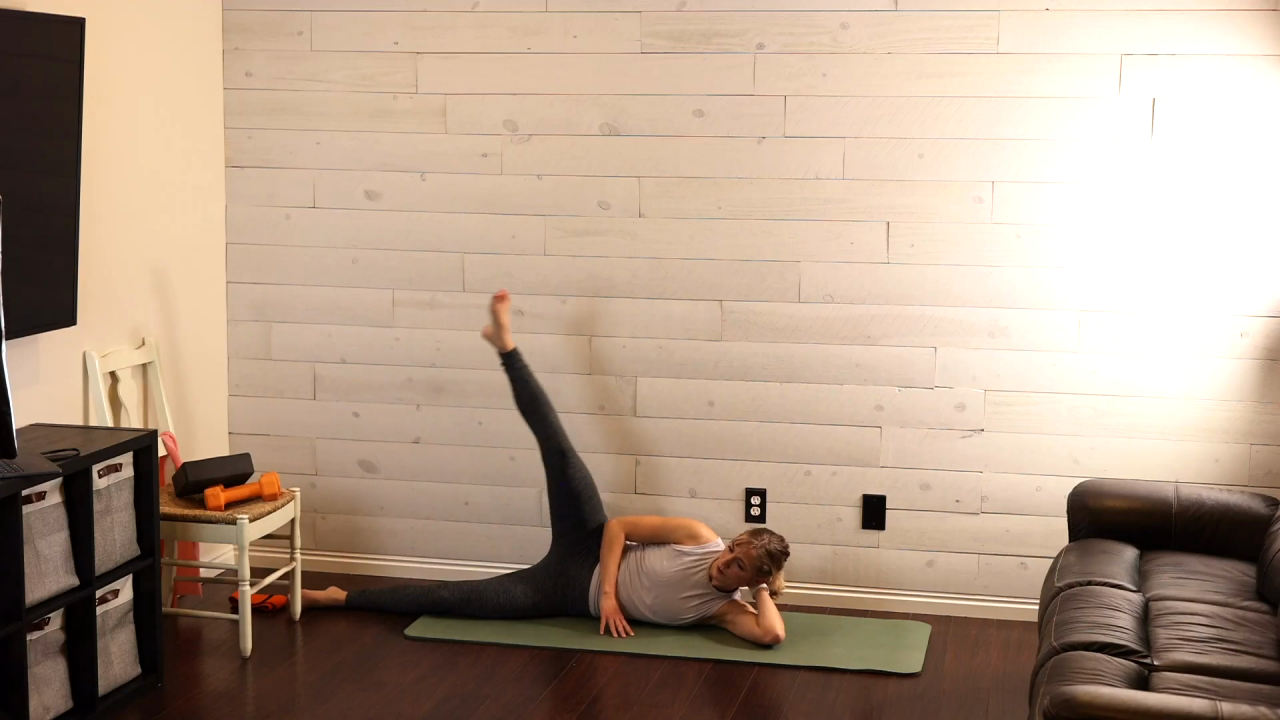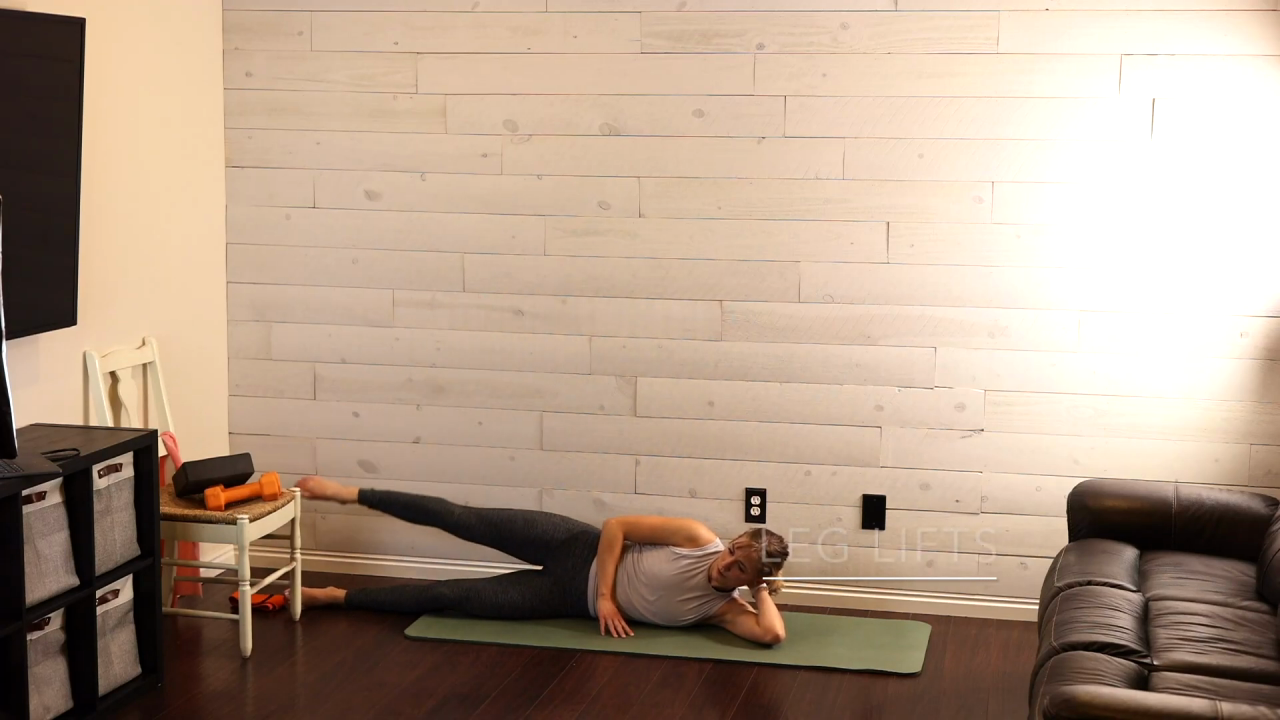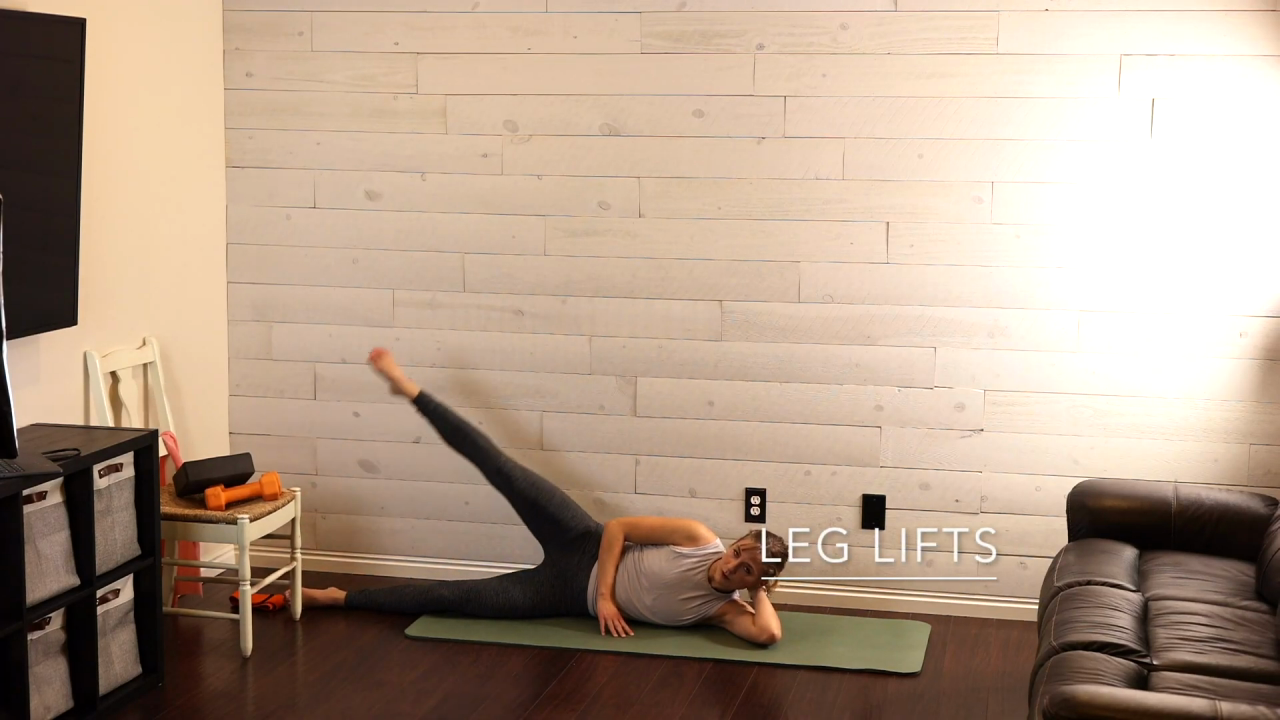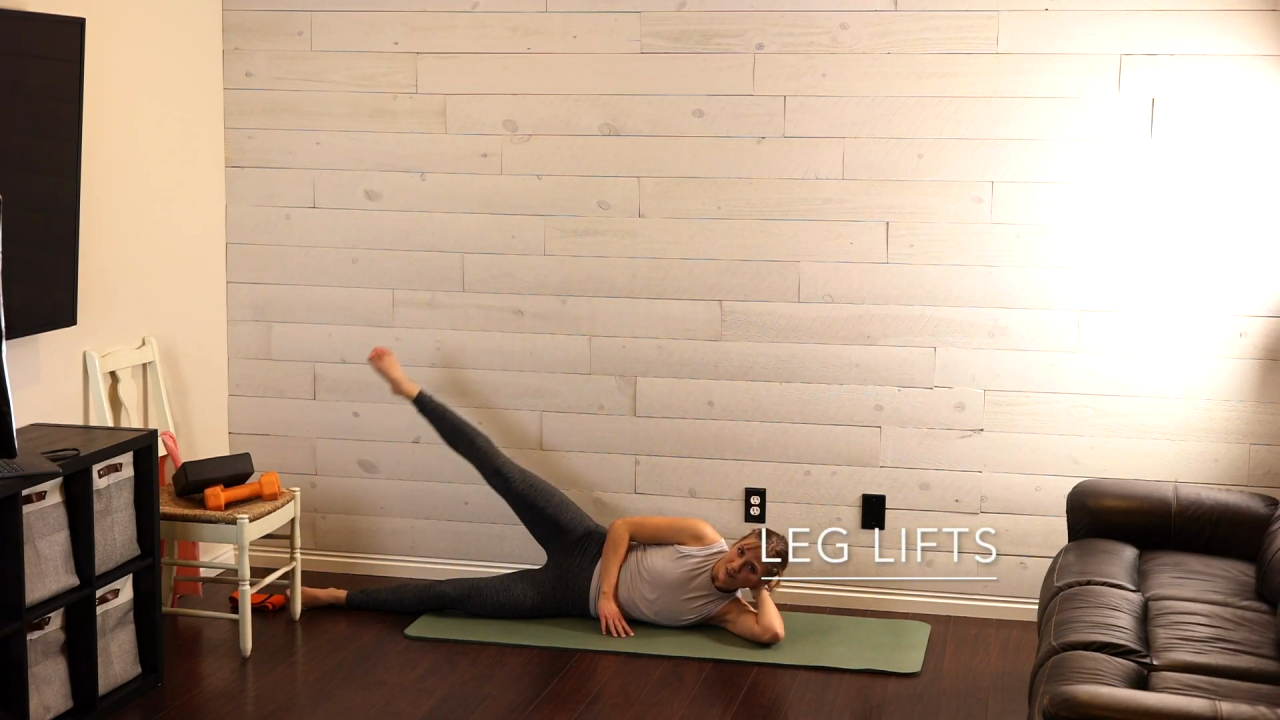
dt=1s
person 1, frame 1
left shoulder: (723, 607)
right shoulder: (698, 537)
left elbow: (771, 635)
right elbow: (619, 526)
left wrist: (762, 590)
right wrist: (609, 593)
left hip: (575, 598)
right hip: (587, 556)
left knee: (454, 599)
right knee: (558, 447)
left ankle: (341, 599)
right ankle: (505, 344)
person 1, frame 2
left shoulder: (723, 609)
right shoulder: (698, 538)
left elbow: (771, 635)
right elbow: (616, 525)
left wrist: (763, 586)
right wrist: (607, 589)
left hip: (574, 599)
right hip: (577, 548)
left knee: (452, 596)
right knee: (462, 520)
left ankle: (336, 596)
right ankle: (350, 494)
person 1, frame 3
left shoulder: (724, 610)
right shoulder: (701, 539)
left elbow: (769, 633)
right elbow: (618, 528)
left wrist: (758, 596)
right wrist: (605, 594)
left hip: (573, 597)
right hip: (584, 555)
left knee: (457, 597)
right knee: (497, 467)
left ankle: (338, 598)
right ankle: (408, 389)
person 1, frame 4
left shoulder: (724, 609)
right shoulder: (702, 536)
left elbow: (772, 631)
right elbow: (621, 525)
left wrist: (760, 574)
right wrist: (609, 587)
left hip: (577, 598)
right hip: (583, 546)
left knee: (452, 596)
right knee: (499, 469)
left ankle: (337, 596)
right ankle: (410, 392)
